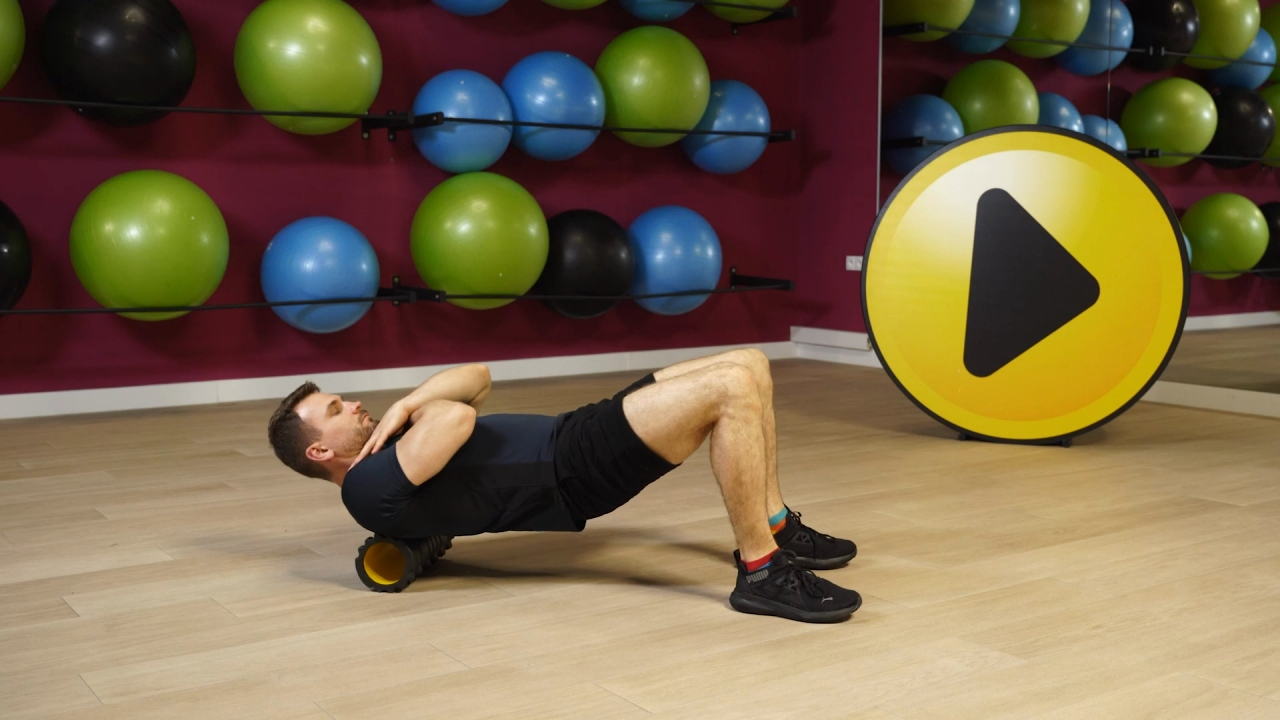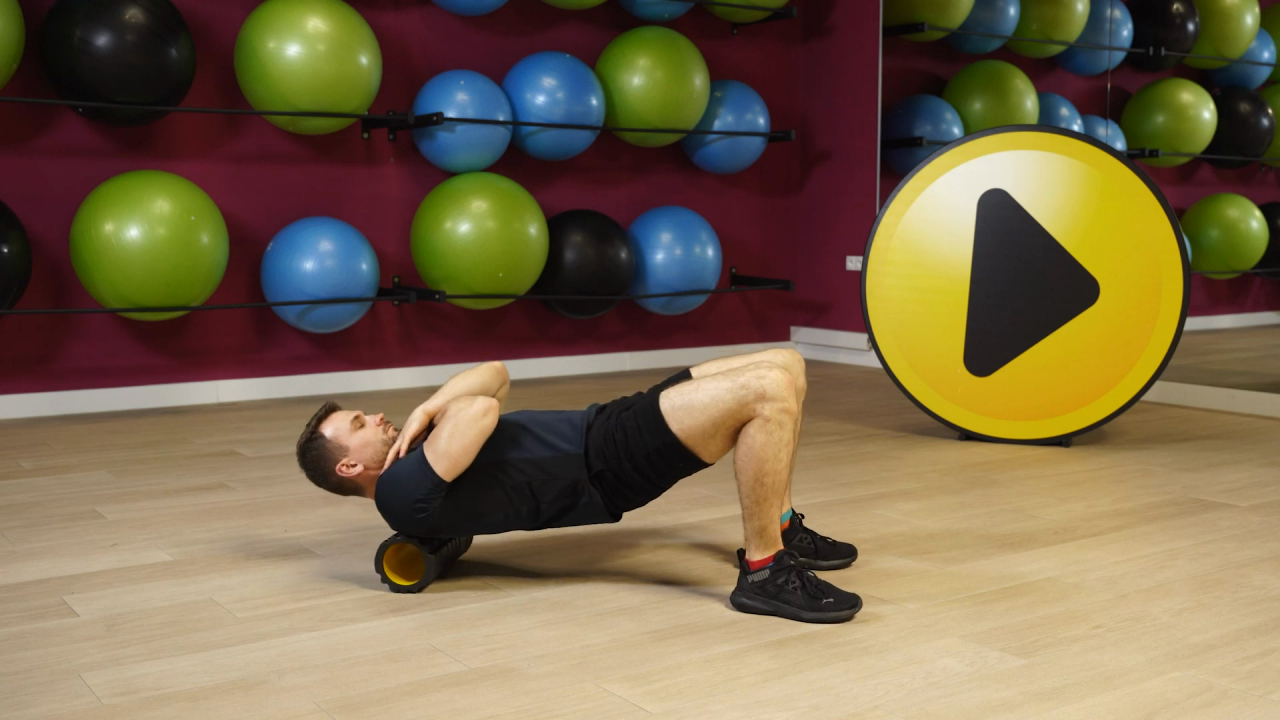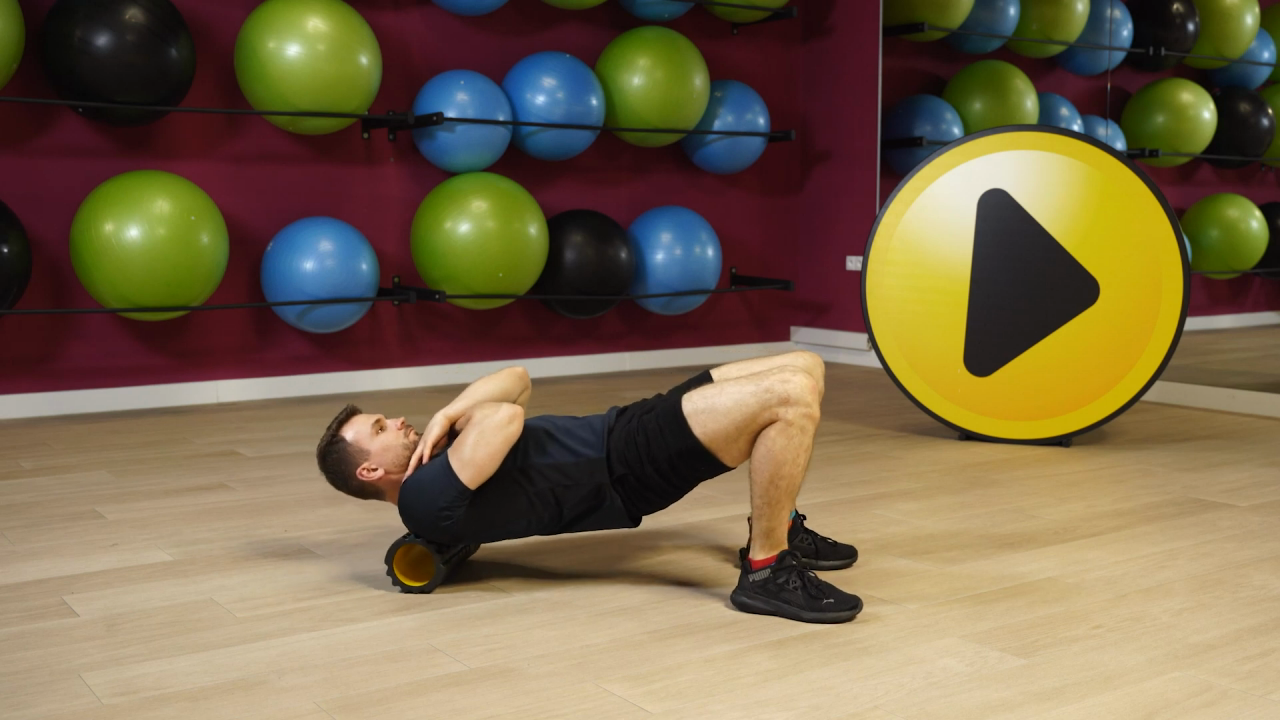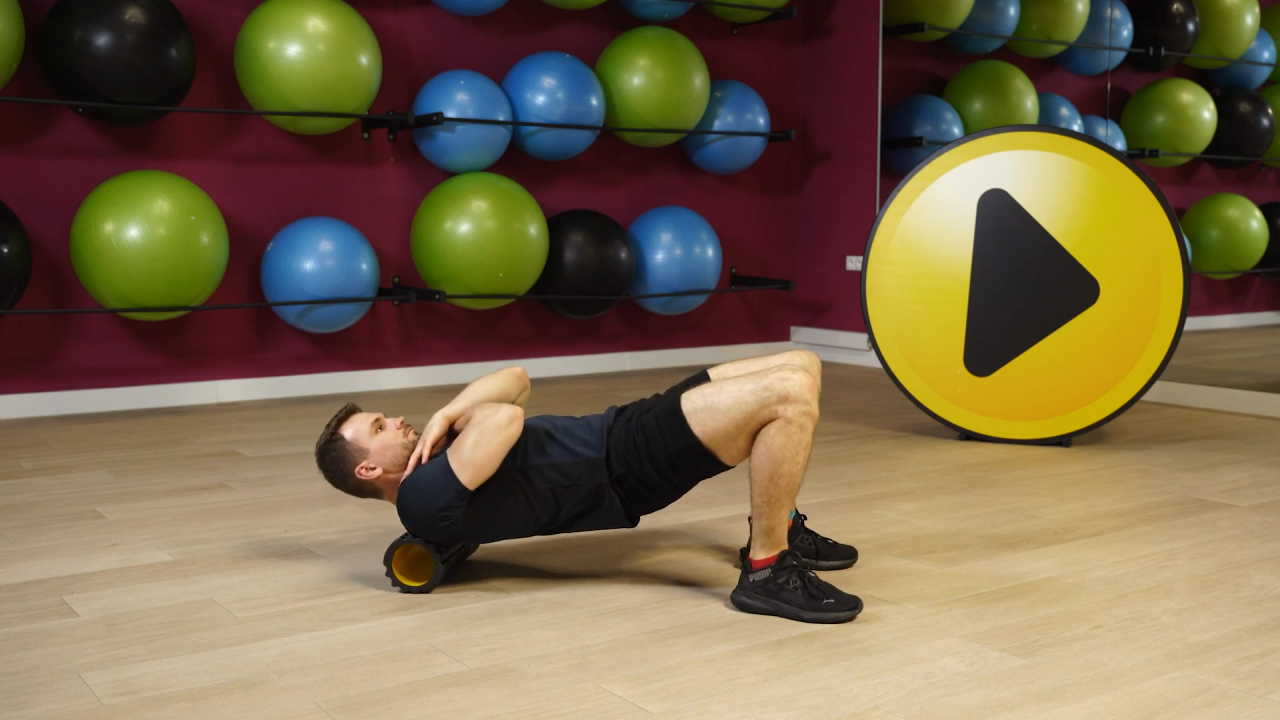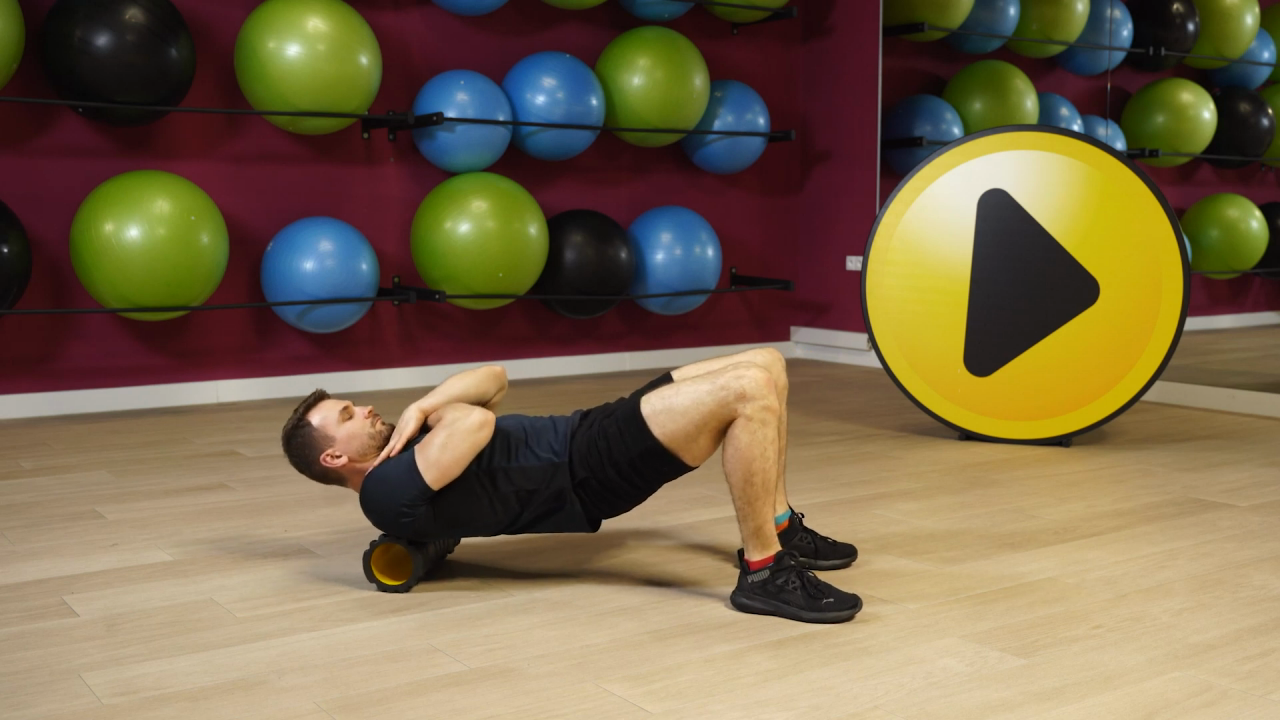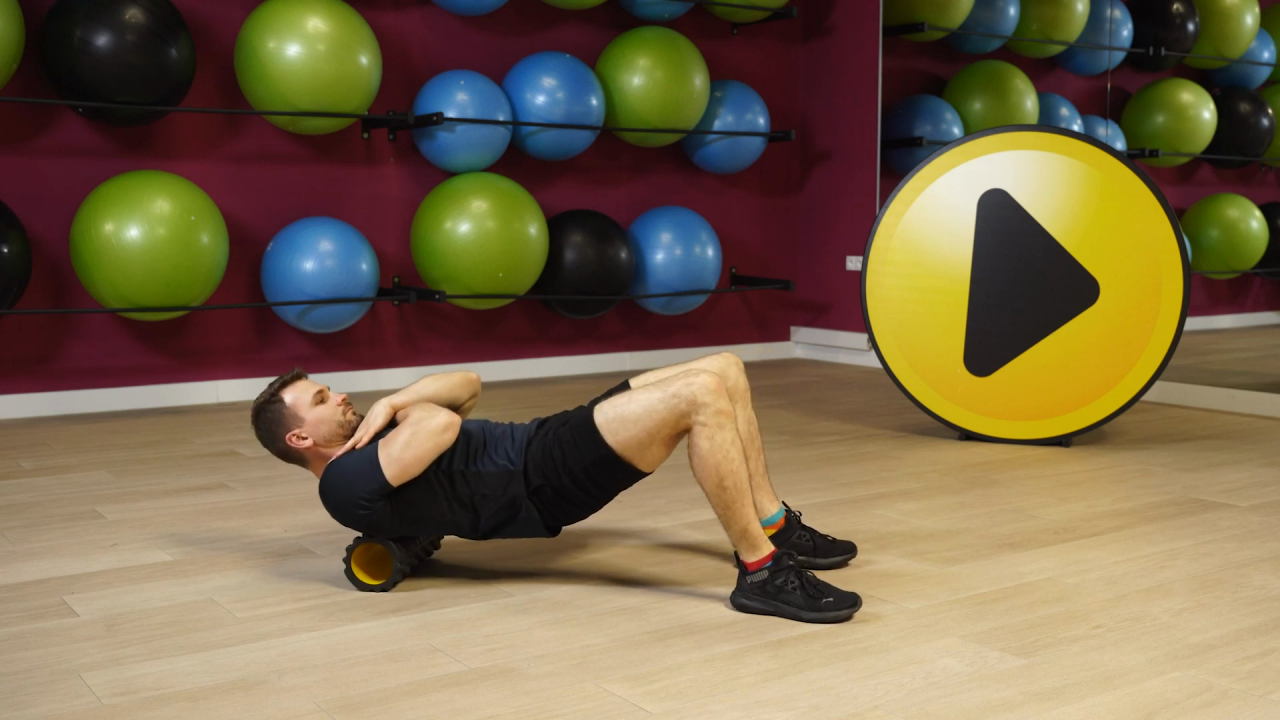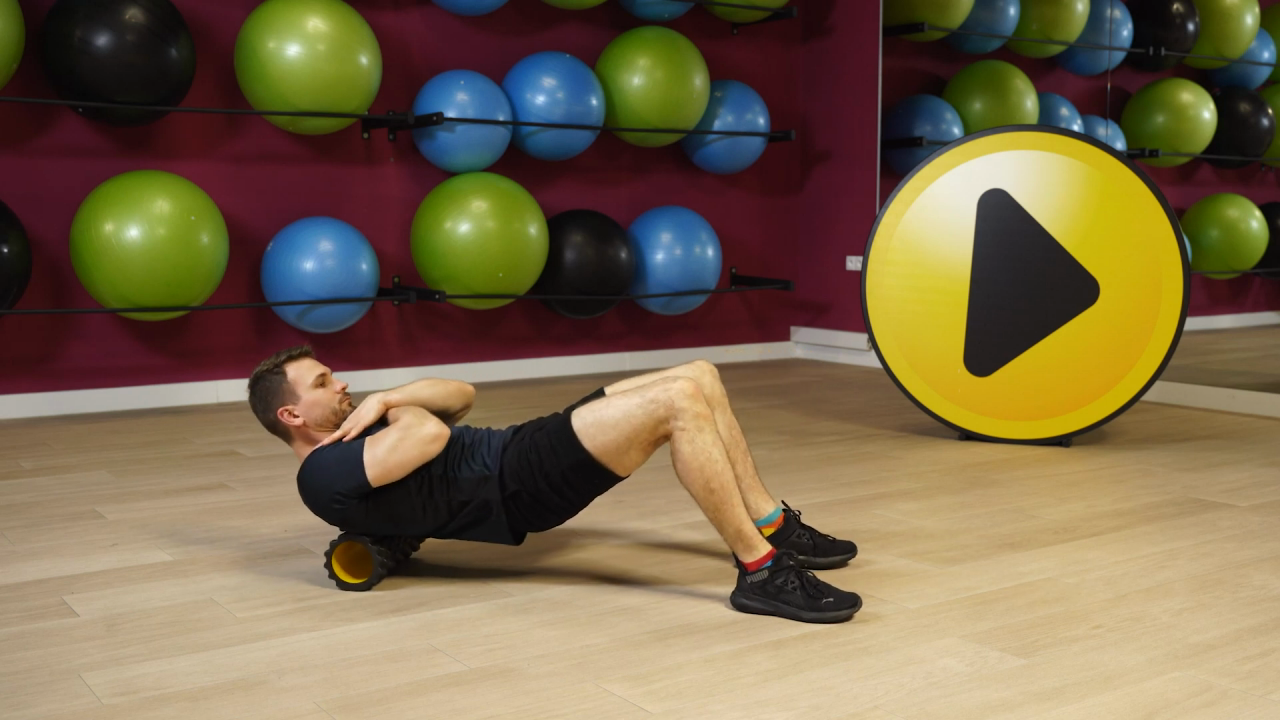
dt=0.7s
person 1, frame 1
left shoulder: (395, 445)
right shoulder: (370, 489)
left elbow: (477, 376)
right elbow: (457, 419)
left wrist: (405, 405)
right wrist: (417, 410)
left hip: (575, 438)
right hip: (574, 472)
left knee: (749, 366)
right knee: (733, 389)
left ankle: (776, 527)
right ankle: (762, 571)
person 1, frame 2
left shoulder: (419, 451)
right shoulder: (403, 492)
left elbow: (494, 373)
right elbow: (481, 409)
left wrist: (428, 409)
right wrist: (434, 411)
left hip: (606, 428)
right hip: (606, 465)
left knee: (785, 365)
right knee: (770, 392)
left ankle: (780, 529)
right ankle: (764, 571)
person 1, frame 3
left shoulder: (442, 456)
right shoulder: (427, 499)
left elbow: (517, 379)
right elbow: (505, 417)
left wrist: (448, 414)
right wrist: (459, 417)
left hip: (627, 432)
right hip: (626, 468)
left knee: (804, 367)
right knee: (791, 396)
left ankle: (782, 530)
right ankle: (766, 571)
person 1, frame 4
left shoulder: (439, 459)
right shoulder: (427, 498)
left elbow: (515, 379)
right elbow: (507, 418)
left wrist: (448, 414)
right wrist: (455, 415)
left hip: (624, 431)
right hip: (624, 468)
left knee: (799, 365)
right knee: (790, 395)
left ankle: (782, 530)
right ankle: (767, 572)
person 1, frame 5
left shoulder: (410, 450)
right shoulder: (389, 493)
left elbow: (494, 377)
right elbow: (475, 425)
left wrist: (423, 407)
right wrist: (430, 410)
left hip: (587, 436)
right hip: (586, 473)
left knee: (765, 364)
right knee: (747, 391)
left ankle: (780, 529)
right ankle: (763, 572)
person 1, frame 6
left shoulder: (378, 441)
right shoulder: (348, 484)
left elbow: (468, 384)
right elbow: (442, 425)
left wrist: (392, 402)
right wrist: (401, 404)
left hip: (548, 444)
right hip: (544, 480)
left knee: (723, 370)
right knee: (702, 395)
left ankle: (775, 526)
right ankle: (761, 571)
person 1, frame 7
left shoulder: (359, 433)
right shoulder: (325, 476)
left elbow: (462, 394)
right elbow: (431, 436)
left wrist: (386, 399)
right wrist: (392, 403)
left hip: (519, 452)
right hip: (517, 486)
left knee: (698, 377)
right knee: (678, 401)
left ankle: (772, 526)
right ankle: (760, 571)
